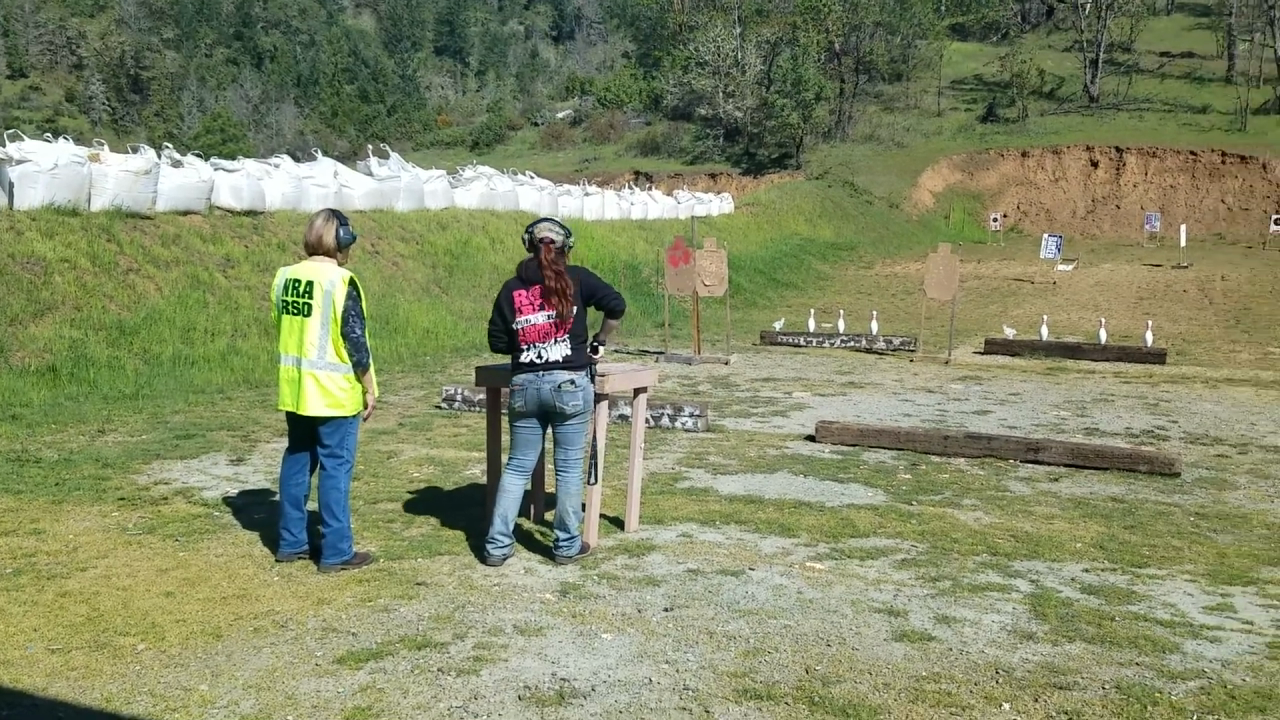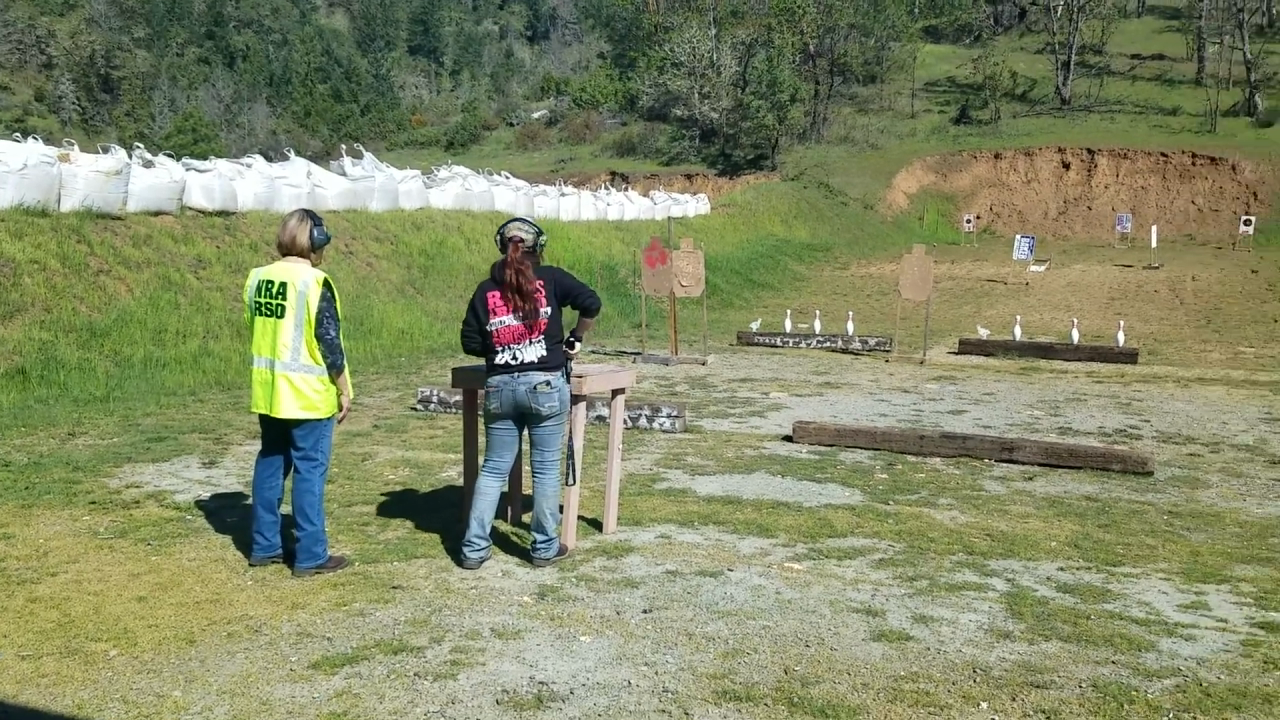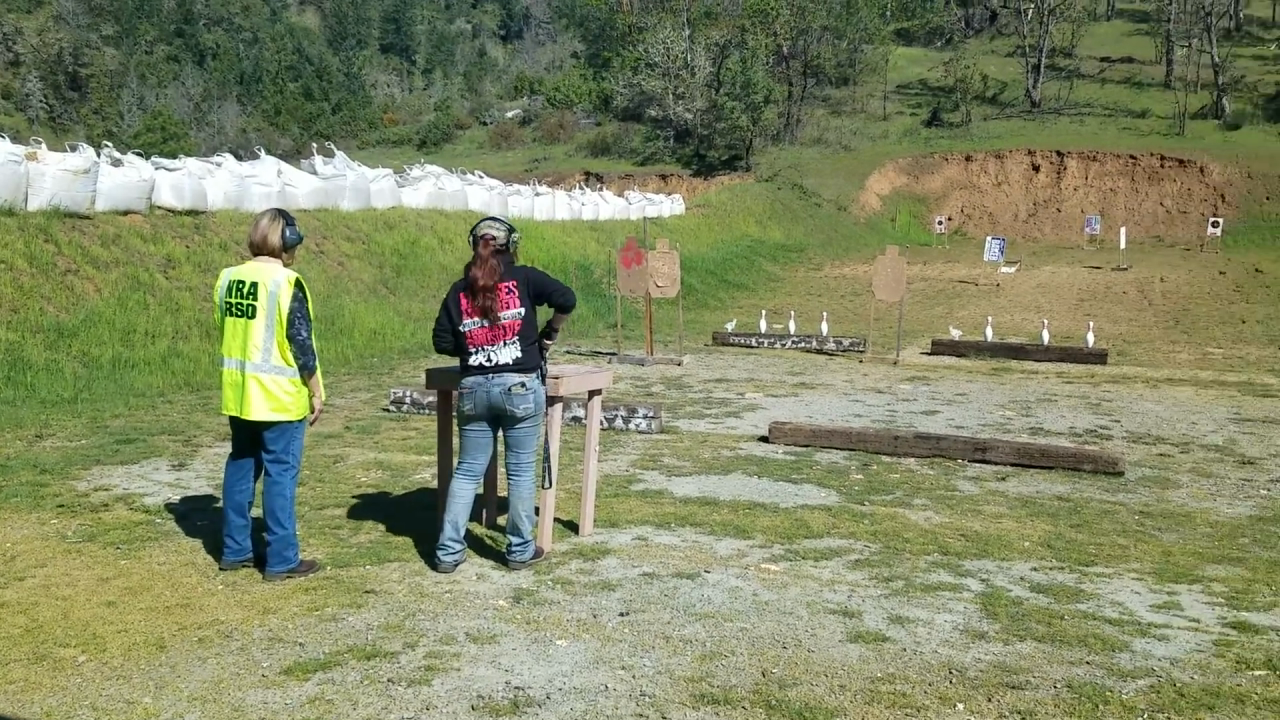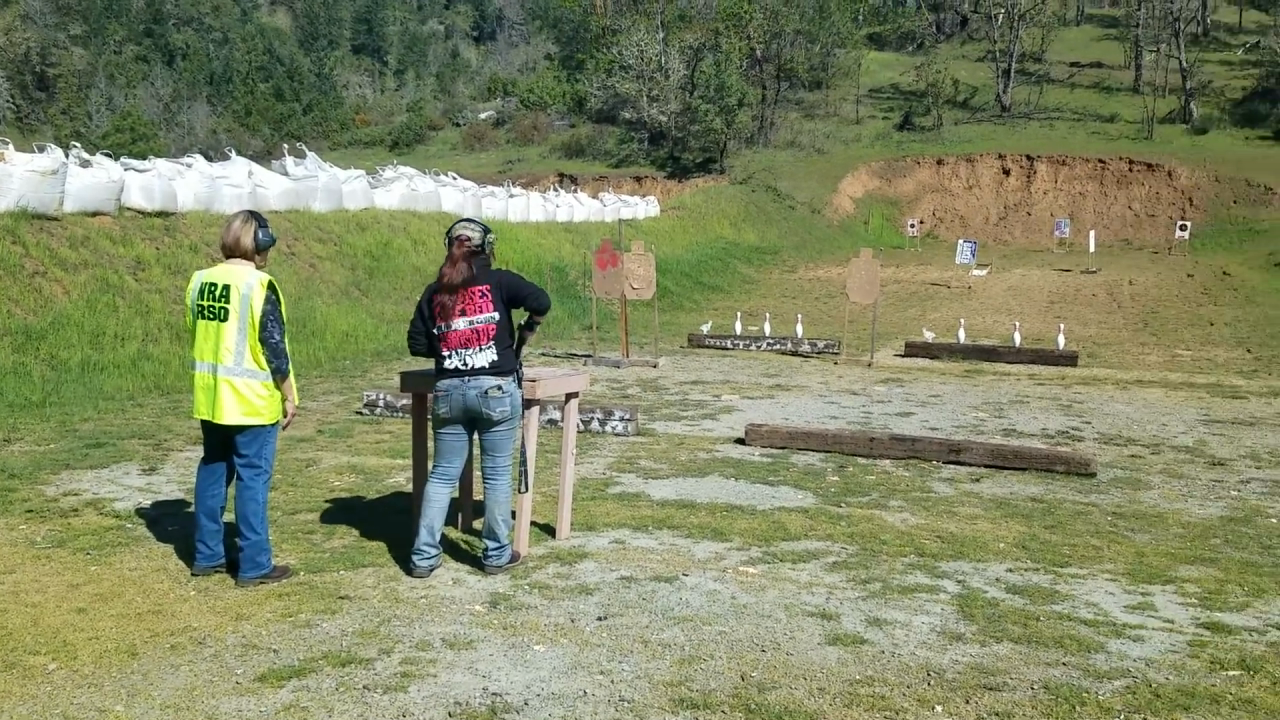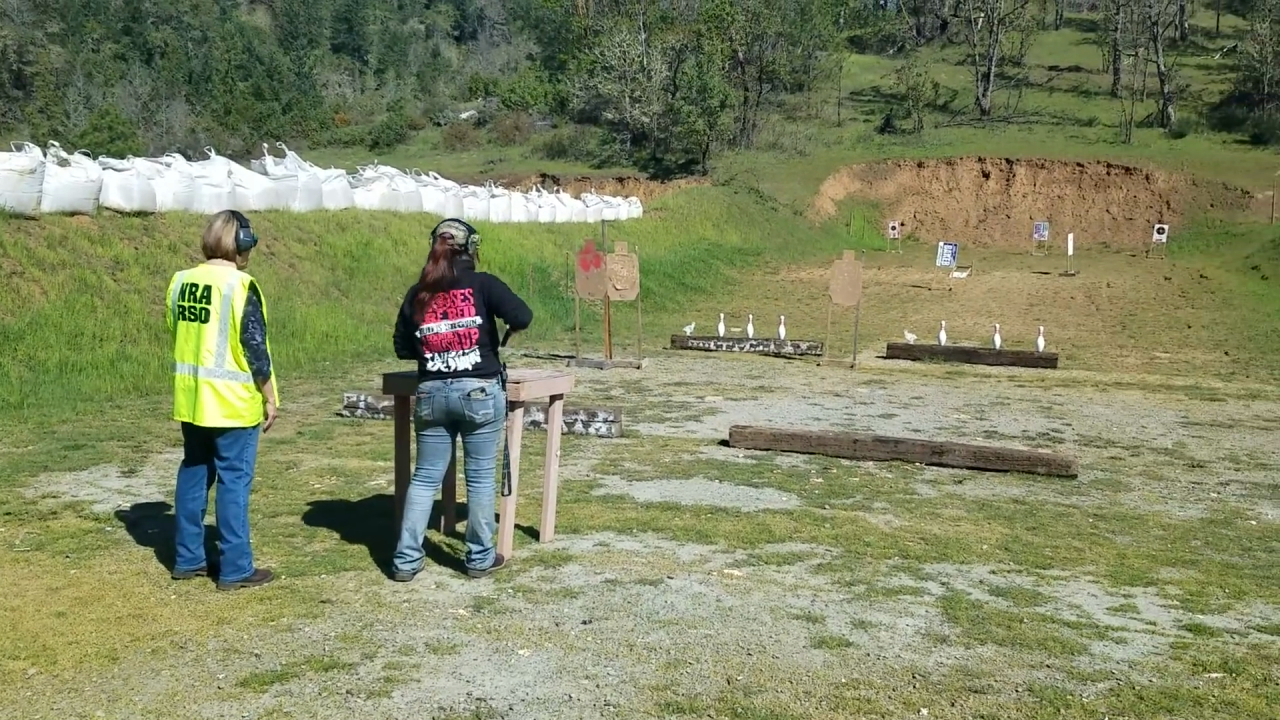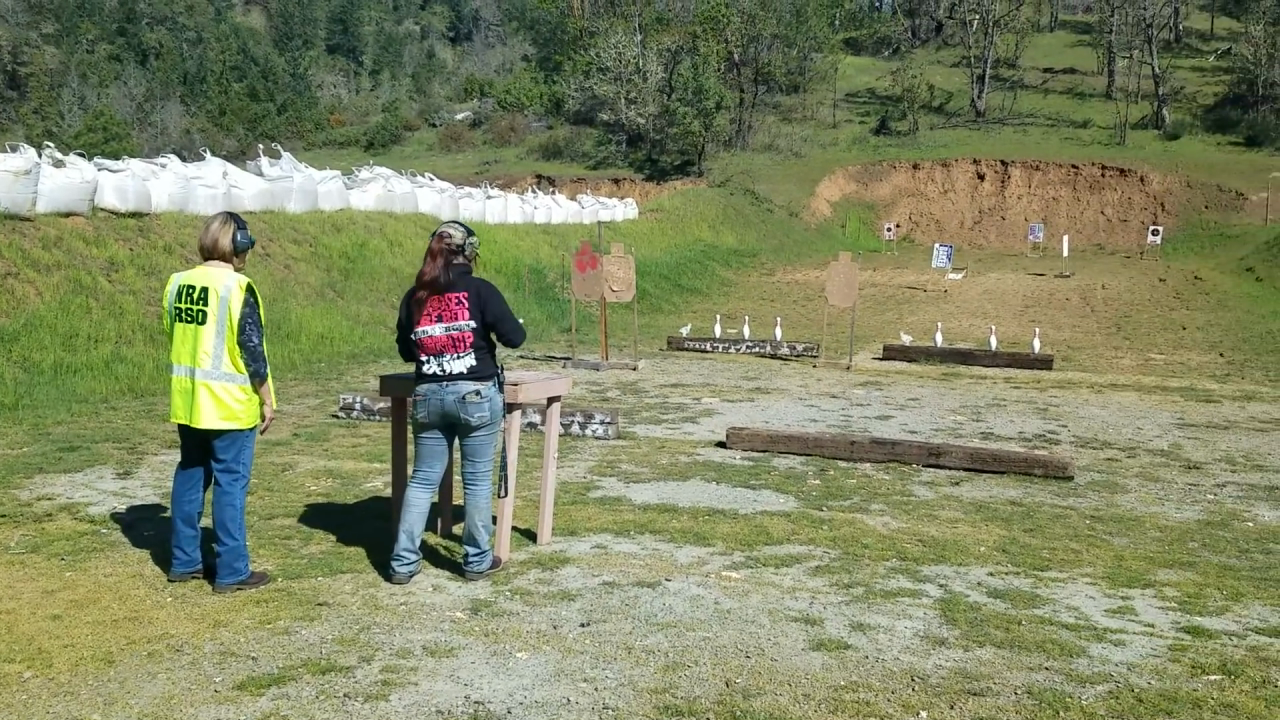
dt=0.1s
person 1, frame 1
left shoulder: (284, 277)
right shoulder: (341, 281)
left elbow: (282, 329)
right elbow: (355, 341)
right wrist: (369, 388)
left hip: (295, 389)
right hip: (334, 392)
left knee: (297, 462)
right knee: (335, 468)
left ankle: (291, 542)
right ankle: (336, 552)
person 1, frame 2
left shoulder: (257, 278)
right shoulder: (315, 282)
left elbow: (256, 331)
right elbow: (330, 342)
right wrist: (343, 390)
left hip: (268, 392)
right hip: (308, 395)
left knee: (270, 465)
right knee: (309, 471)
left ankle: (264, 546)
right ankle: (310, 556)
person 1, frame 3
left shoulder: (228, 278)
right shoulder: (286, 282)
left elbow: (226, 333)
right elbow: (301, 344)
right wrist: (315, 392)
left hip: (239, 393)
right hip: (279, 397)
left knee: (240, 467)
right knee: (280, 474)
left ankle: (234, 550)
right ankle: (281, 560)
person 1, frame 4
left shoulder: (199, 281)
right shoulder: (259, 284)
left elbow: (198, 335)
right elbow: (274, 347)
right wrist: (288, 396)
left hip: (210, 398)
right hip: (252, 400)
left knee: (212, 471)
right knee: (253, 479)
left ankle: (207, 556)
right ankle: (254, 565)
person 1, frame 5
left shoulder: (180, 281)
right shoulder: (241, 286)
left elbow: (178, 337)
right elbow: (255, 349)
right wrist: (269, 398)
left hip: (192, 400)
right hip: (233, 402)
left knee: (193, 474)
right knee: (234, 481)
left ankle: (188, 559)
right ankle: (235, 569)
person 1, frame 6
left shoulder: (177, 283)
right shoulder: (238, 287)
left elbow: (174, 338)
right elbow: (253, 350)
right wrist: (267, 400)
left hip: (187, 401)
right hip: (229, 404)
left knee: (190, 477)
right knee: (230, 484)
left ankle: (184, 561)
right ankle: (231, 571)
person 2, frame 1
left shoulder: (511, 288)
right shoulder: (576, 278)
left elbow: (497, 342)
right elbow: (616, 304)
right wrist: (599, 341)
left hip: (524, 385)
right hip: (570, 383)
left knee: (517, 466)
right knee: (569, 467)
left ankle: (497, 545)
right ankle: (567, 545)
person 2, frame 2
left shoulder: (486, 289)
right shoulder: (550, 278)
left elbow: (470, 342)
right elbow: (591, 302)
right wrist: (576, 338)
left hip: (500, 387)
right hip: (545, 384)
left knee: (493, 468)
right knee: (546, 469)
left ankle: (473, 548)
right ankle: (544, 547)
person 2, frame 3
left shoulder: (459, 290)
right shoulder: (524, 278)
left elbow: (442, 342)
right elbow: (566, 299)
right wrist: (550, 331)
left hip: (474, 388)
right hip: (521, 386)
left knee: (467, 471)
right knee: (521, 471)
left ankle: (448, 551)
right ankle: (520, 550)
person 2, frame 4
left shoulder: (434, 292)
right shoulder: (499, 280)
left elbow: (416, 344)
right elbow: (541, 303)
right wrist: (526, 329)
left hip: (449, 391)
right hip: (497, 389)
left knee: (442, 474)
right knee: (497, 474)
left ankle: (423, 557)
right ankle: (496, 554)
person 2, frame 5
left shoulder: (417, 294)
right shoulder: (481, 284)
left elbow: (403, 347)
right elbow: (522, 315)
right wrist: (508, 332)
left hip: (432, 393)
right hip: (480, 391)
left knee: (425, 477)
right knee: (480, 477)
left ankle: (406, 560)
right ankle: (480, 558)
person 2, frame 6
left shoulder: (414, 296)
right shoulder: (479, 289)
left elbow: (406, 350)
right elbow: (512, 337)
right wrist: (516, 326)
left hip: (429, 395)
right hip: (476, 394)
left knee: (423, 478)
right knee: (477, 479)
left ankle: (403, 562)
right ankle: (477, 560)
